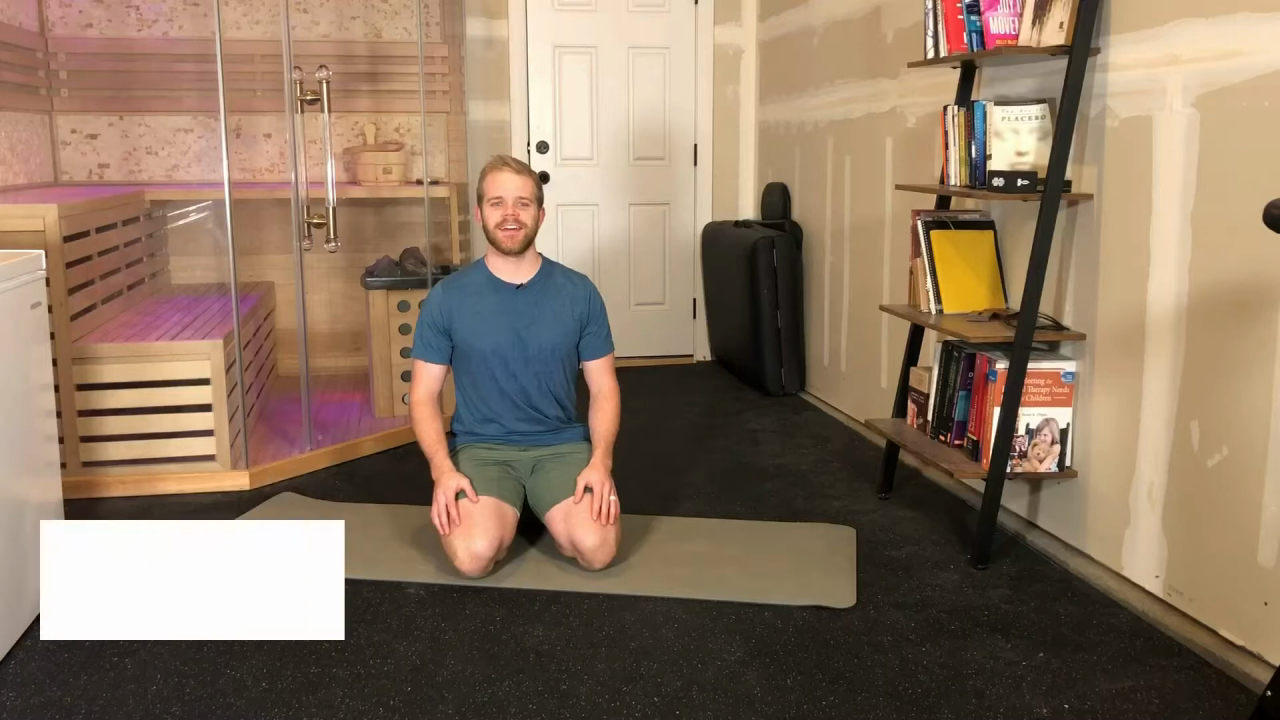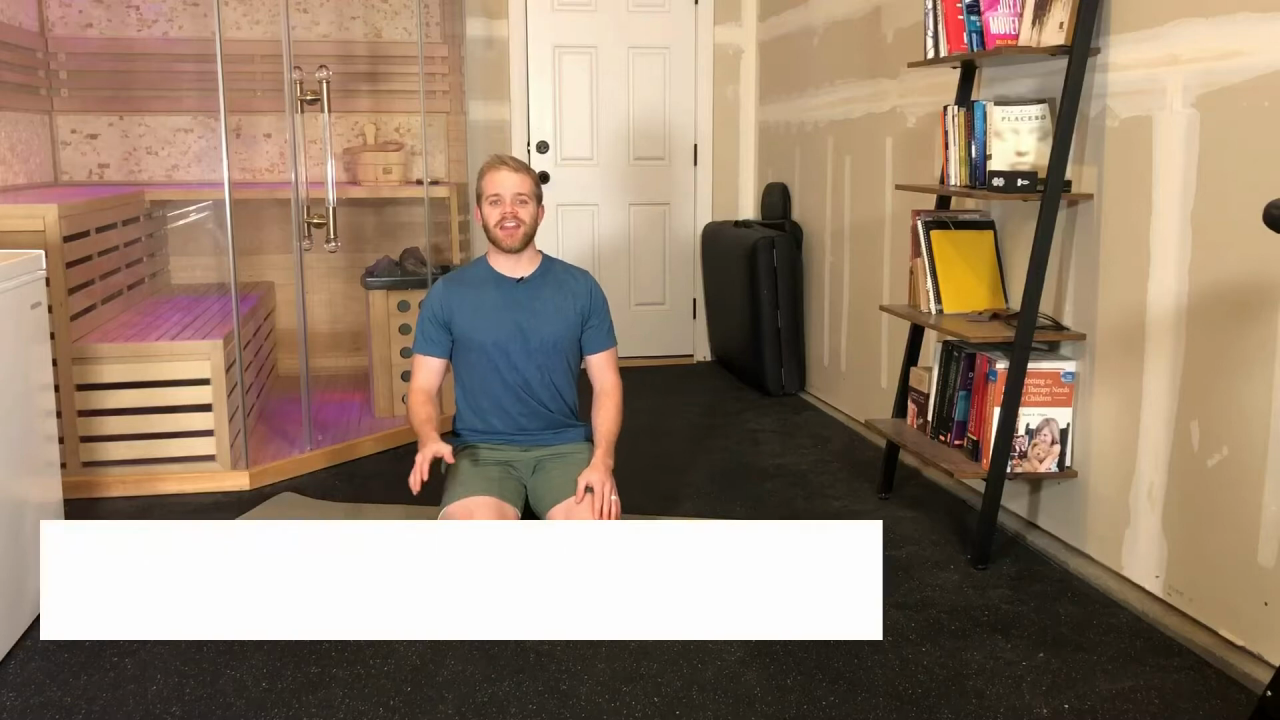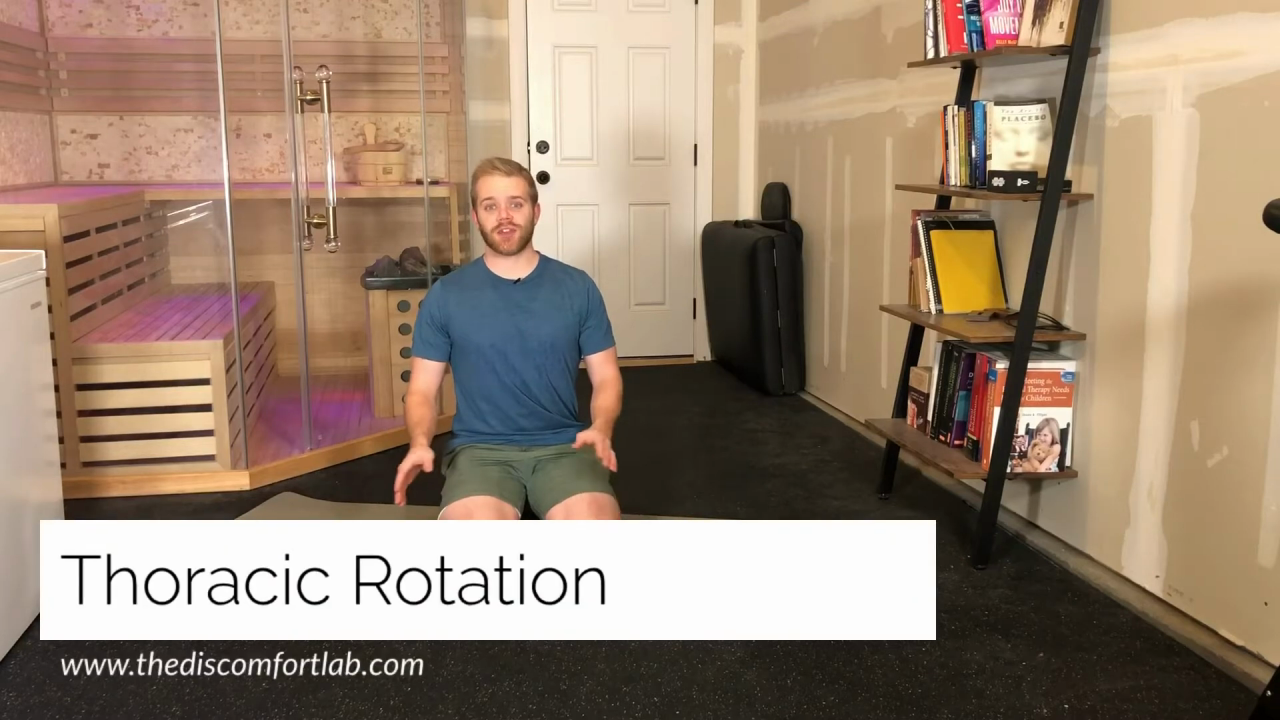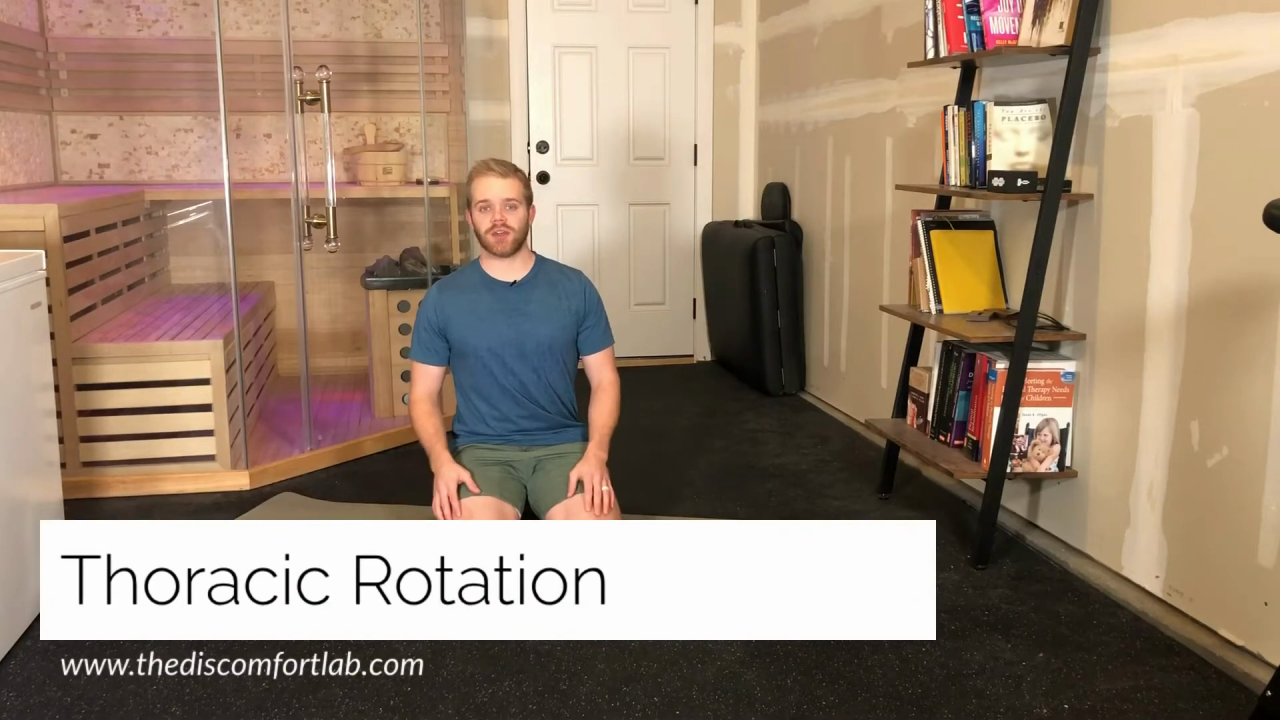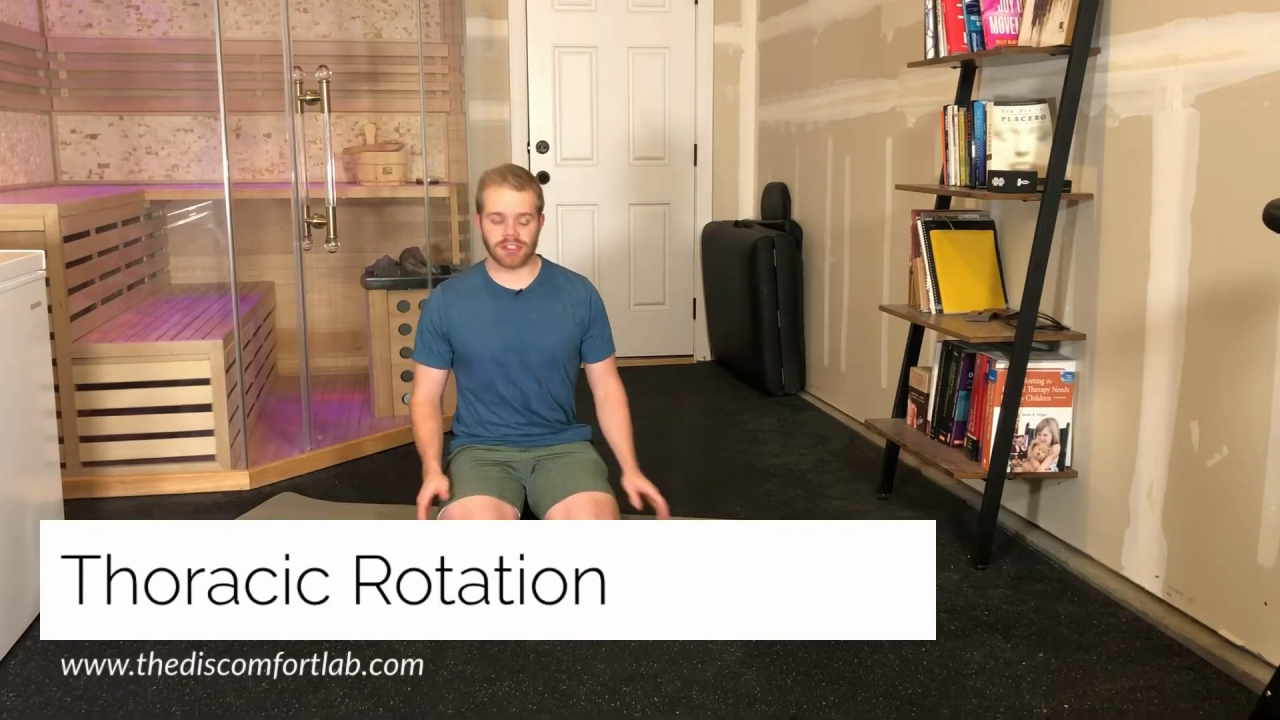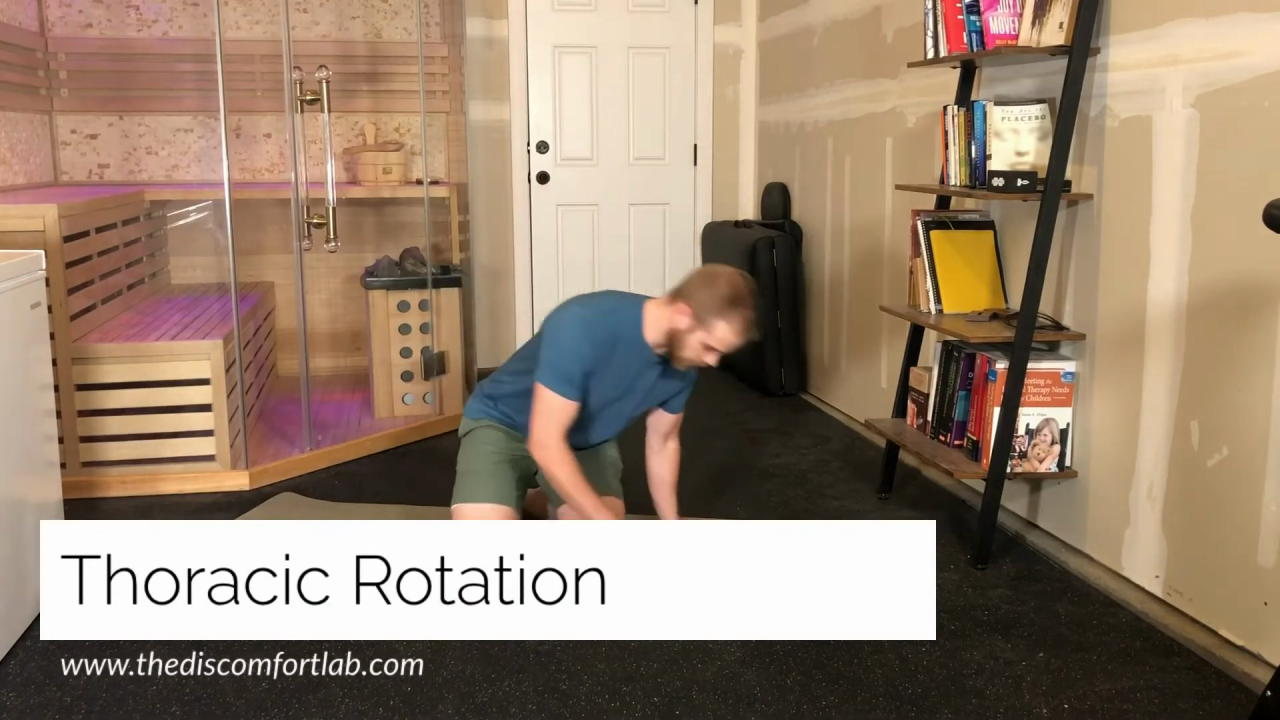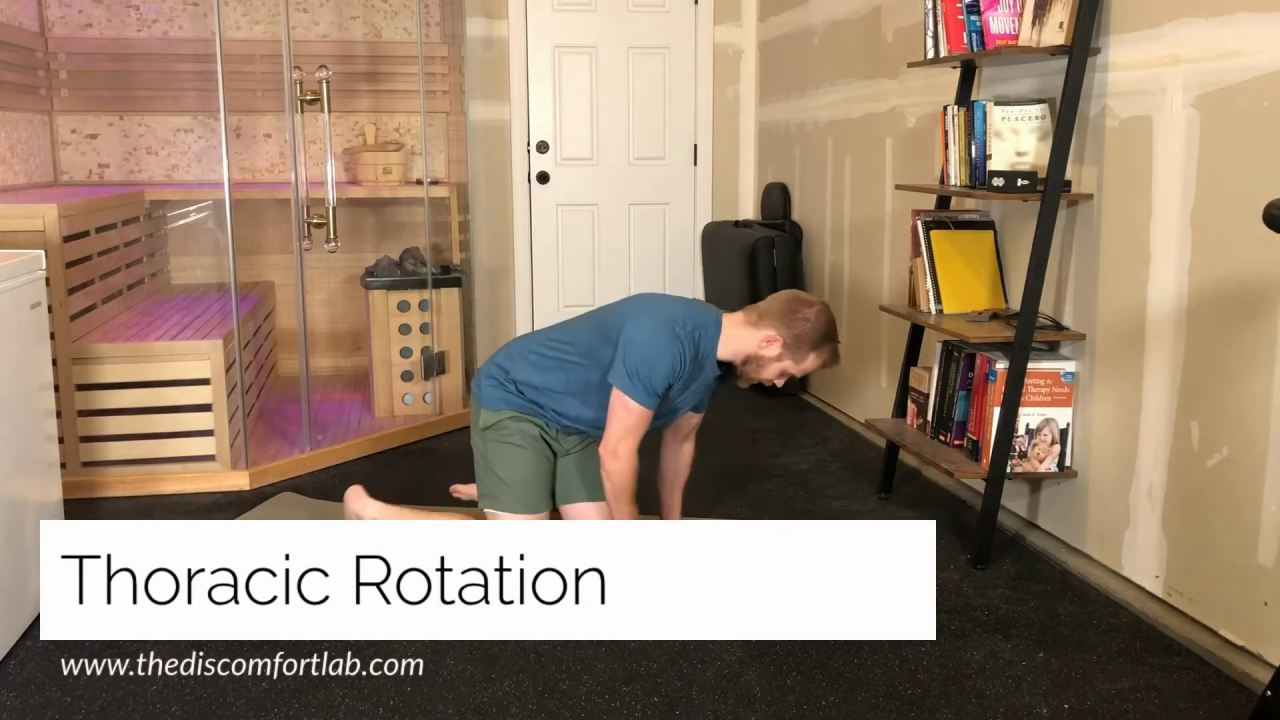
dt=0.7s
person 1, frame 1
left shoulder: (579, 292)
right shoulder: (447, 297)
left elbow: (603, 388)
right elbow: (424, 395)
left wrist: (601, 460)
right wrist: (442, 469)
left hip: (562, 444)
right hip: (481, 446)
left knee: (595, 548)
right knee: (473, 555)
left ankle: (543, 509)
right ankle: (508, 511)
person 1, frame 2
left shoulder: (581, 288)
right shoulder: (447, 294)
left elbow: (606, 383)
right elbow: (423, 387)
left wrist: (602, 458)
right wrist: (429, 439)
left hip: (563, 444)
right hip: (482, 448)
person 1, frame 3
left shoulder: (577, 288)
right shoulder: (445, 295)
left elbow: (606, 378)
right elbow: (422, 389)
left wrist: (601, 429)
right wrist: (420, 441)
left hip: (561, 445)
right hip: (481, 448)
person 1, frame 4
left shoulder: (575, 288)
right shoulder: (443, 299)
left elbow: (605, 380)
right elbow: (423, 395)
left wrist: (596, 453)
right wrist: (441, 460)
left hip: (562, 445)
right hip: (482, 448)
person 1, frame 5
left shoulder: (579, 295)
right shoulder: (446, 301)
left elbow: (607, 388)
right elbow: (426, 396)
left wrist: (630, 469)
right wrist: (432, 469)
left hip: (562, 445)
right hip: (484, 449)
person 1, frame 6
left shoulder: (681, 360)
right shoulder: (583, 325)
left elbow: (663, 440)
right elbow: (546, 443)
left hip: (585, 442)
right hip: (500, 423)
left ankle: (550, 502)
person 1, frame 7
left shoulder: (714, 353)
right shoulder: (664, 337)
left elbow: (680, 439)
right elbow: (616, 453)
left hip: (575, 421)
right hip: (512, 403)
left ankle: (503, 491)
right ankle: (371, 510)
